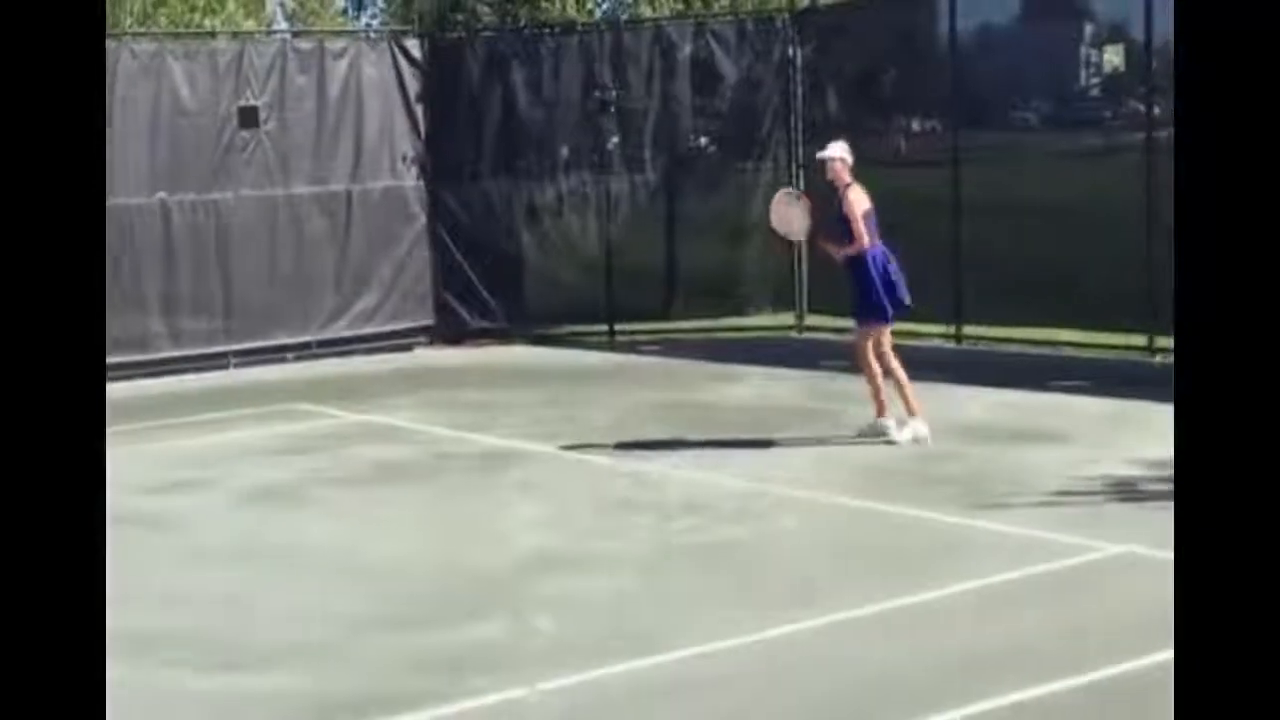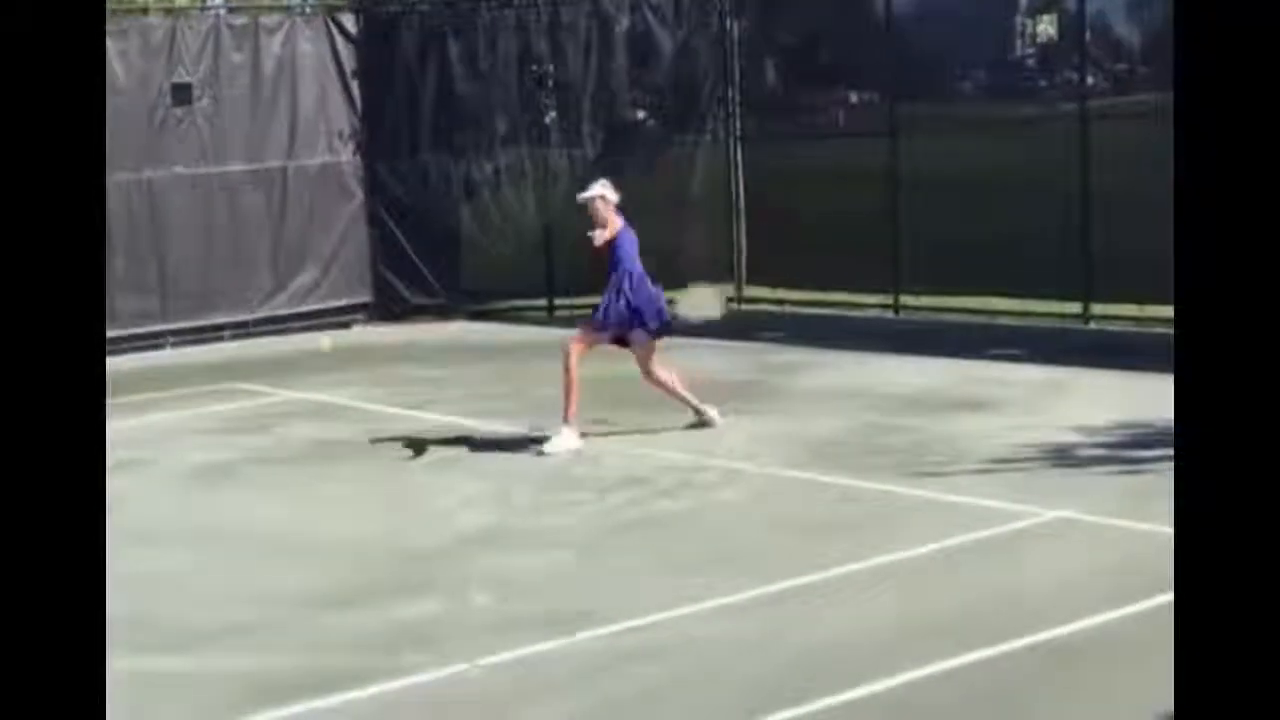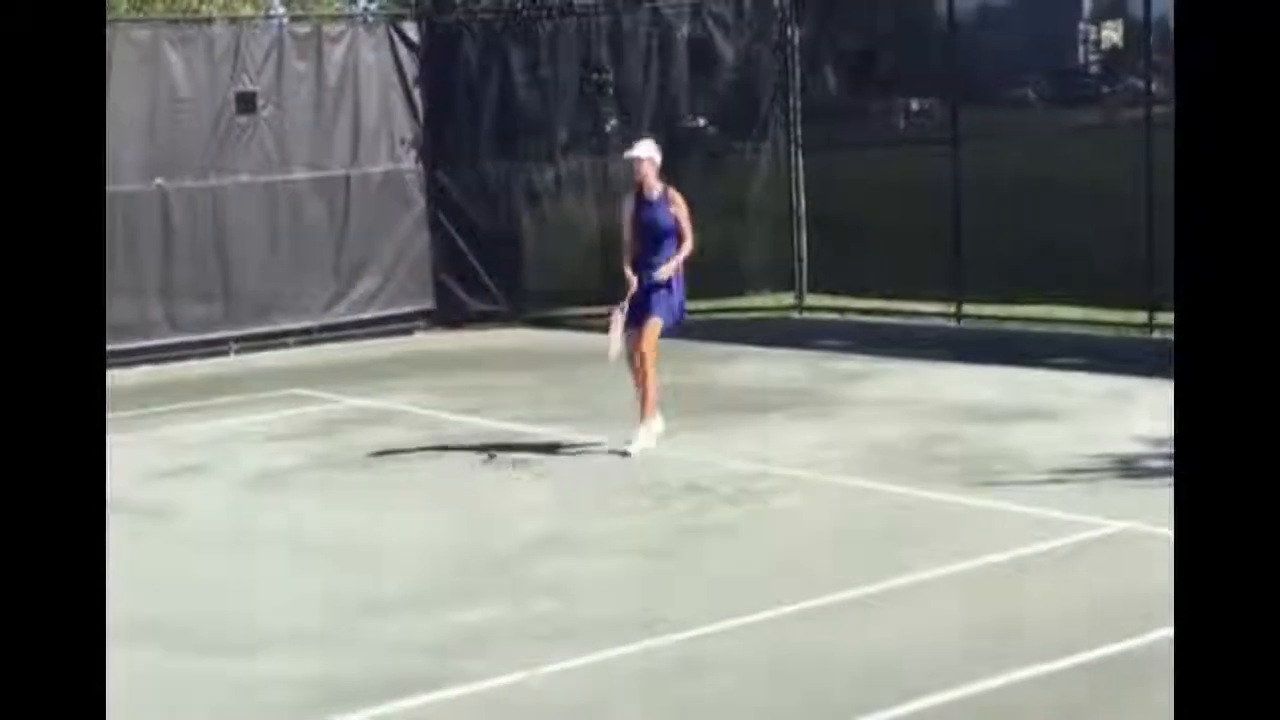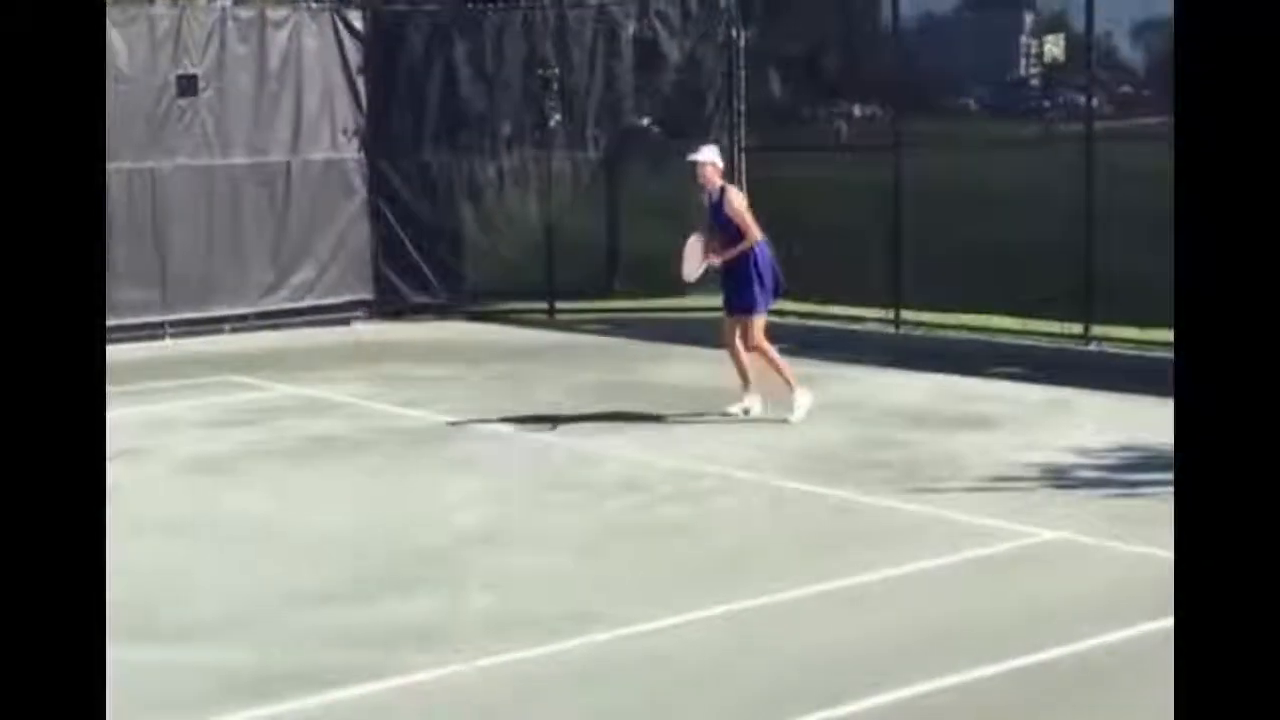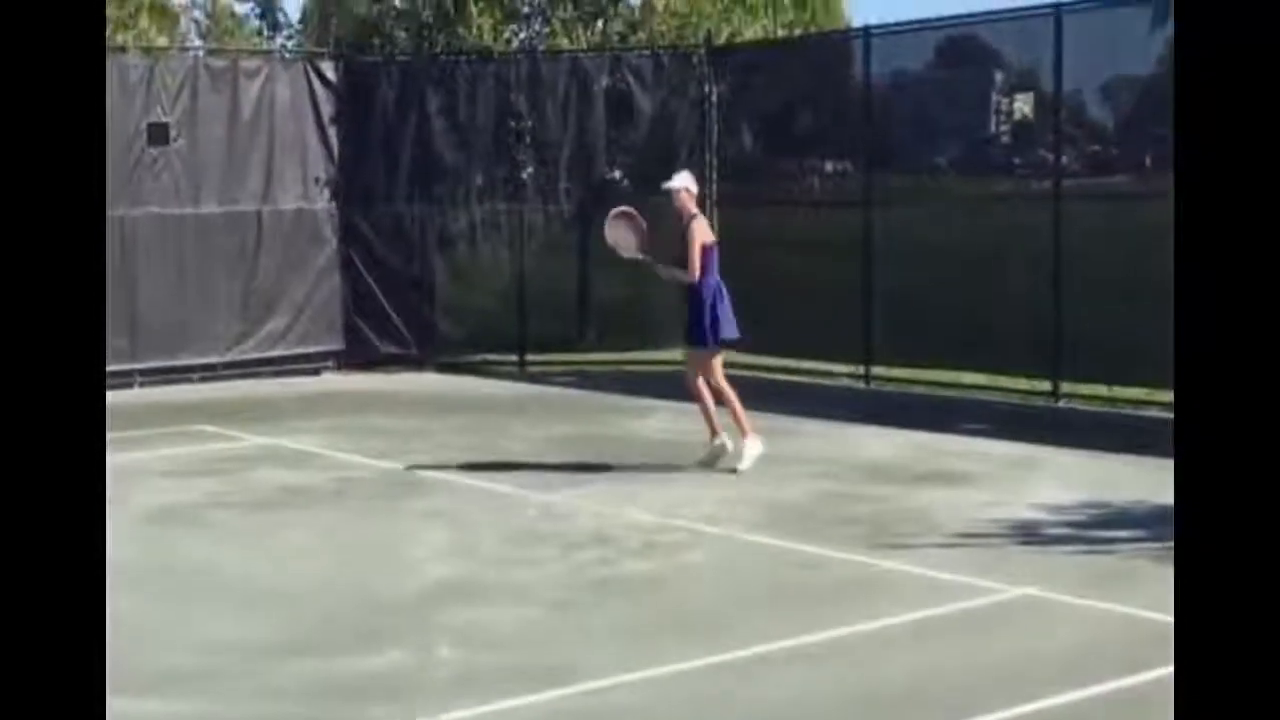
dt=1s
person 1, frame 1
left shoulder: (851, 195)
right shoulder: (848, 193)
left elbow: (864, 243)
left wrist: (837, 251)
right wrist: (834, 246)
left hip: (873, 277)
right hip: (867, 277)
left knee: (882, 353)
right knee: (863, 349)
left ankle: (915, 421)
right ankle: (883, 417)
person 1, frame 2
left shoulder: (608, 217)
right shoulder: (624, 233)
left elbow: (609, 228)
left wrist: (602, 234)
left hip: (624, 293)
right hip: (642, 301)
left knee: (571, 350)
right knee: (650, 368)
left ankle: (568, 431)
right ankle: (702, 410)
person 1, frame 3
left shoulder: (672, 198)
right shoulder: (630, 201)
left elbow: (688, 239)
right elbow: (627, 244)
left wrist: (671, 265)
right wrist: (628, 271)
left hip: (664, 282)
right hip: (640, 280)
left knee: (645, 348)
right knee: (634, 356)
left ankle: (648, 422)
right ankle: (651, 420)
person 1, frame 4
left shoulder: (730, 197)
right shoulder: (708, 197)
left elbow: (754, 237)
left wrist: (724, 256)
right wrist: (714, 253)
left hip: (754, 266)
right hip: (736, 269)
left knee: (756, 340)
right knee: (730, 335)
left ankle: (799, 393)
right ankle: (751, 397)
person 1, frame 5
left shoulder: (696, 225)
right shoulder: (690, 223)
left elbow: (693, 274)
left wrist: (670, 273)
right wrist: (676, 271)
left hip: (709, 303)
right hip: (702, 305)
left knee: (715, 378)
right knee: (694, 375)
left ankle: (751, 439)
right ankle: (718, 440)
